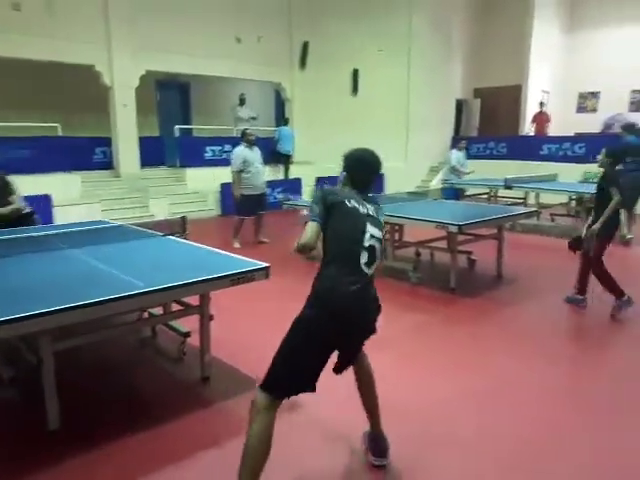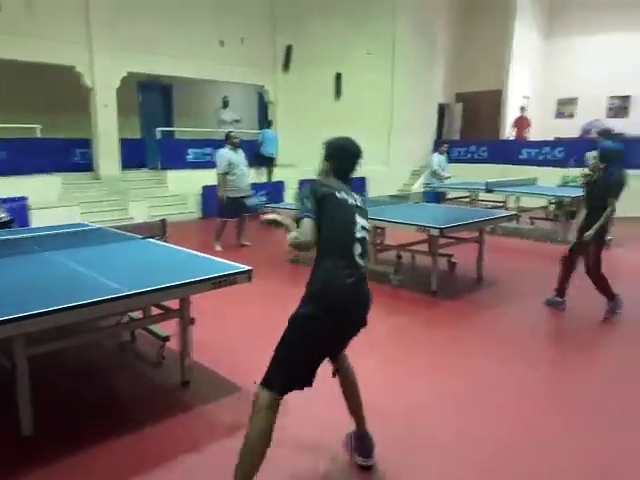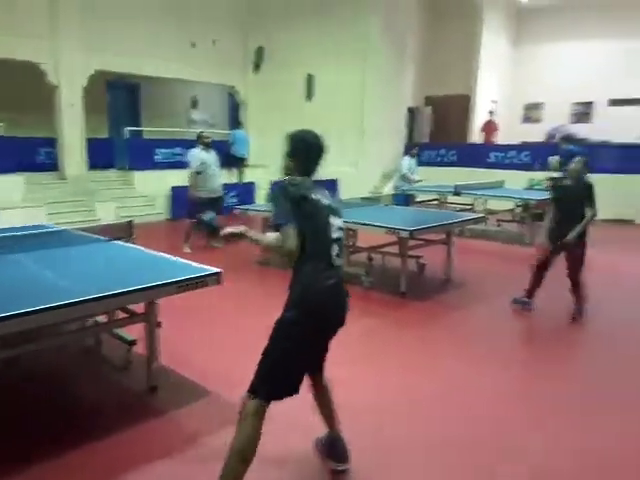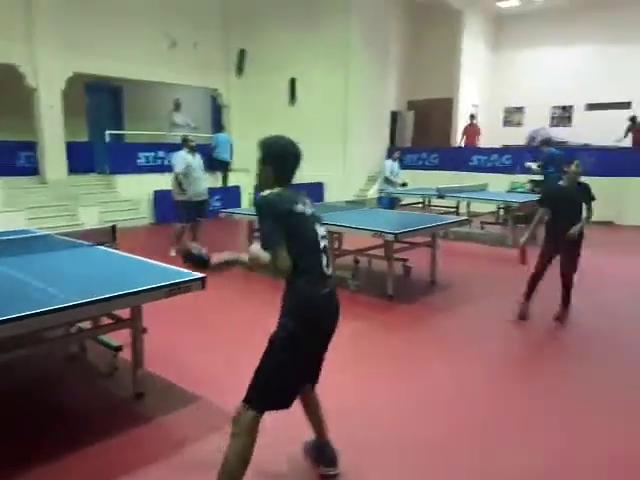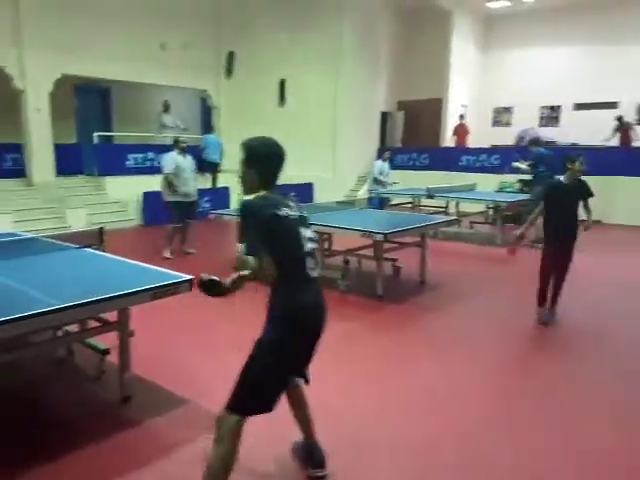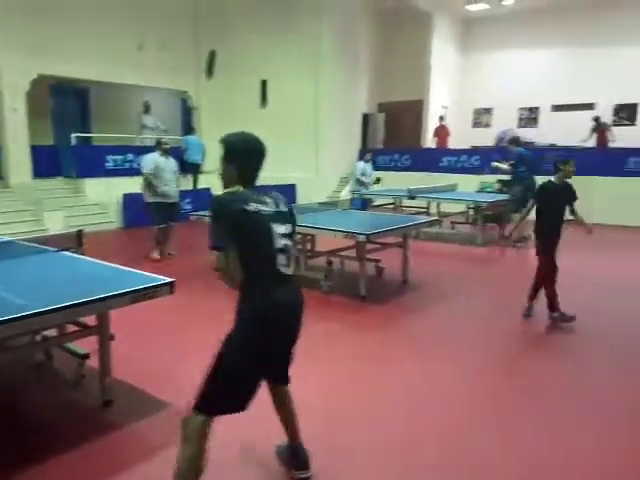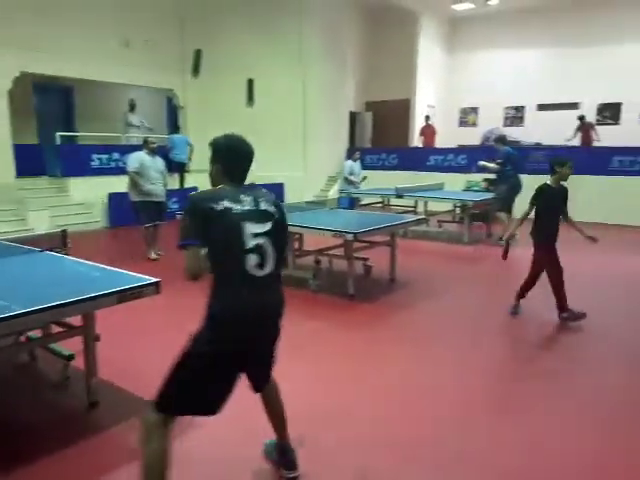
dt=0.1s
person 1, frame 1
left shoulder: (330, 194)
right shoulder: (374, 210)
left elbow: (306, 244)
left wrist: (301, 239)
left hip: (328, 303)
right hip: (365, 304)
left knee: (264, 403)
right knee: (354, 354)
right ankle: (377, 440)
person 1, frame 2
left shoulder: (318, 187)
right shoulder: (357, 201)
left elbow: (303, 240)
left wrist: (291, 232)
right wrist: (287, 221)
left hip: (325, 296)
right hip: (358, 297)
left knee: (266, 398)
right knee: (336, 354)
right ankle: (362, 441)
person 1, frame 3
left shoulder: (288, 188)
right shoulder: (324, 197)
left elbow: (290, 246)
left wrist: (267, 239)
right wrist: (249, 233)
left hip: (309, 300)
right hip: (334, 298)
left knee: (254, 405)
right knee: (308, 364)
right ankle: (335, 445)
person 1, frame 4
left shoulder: (269, 201)
right shoulder: (304, 204)
left elbow: (283, 265)
left wrist: (257, 255)
left hip: (303, 311)
right hip: (327, 306)
left knee: (247, 415)
right knee: (300, 373)
right ankle: (323, 449)
person 1, frame 5
left shoulder: (254, 207)
right shoulder: (293, 207)
left elbow: (269, 275)
left wrist: (248, 263)
right wrist: (244, 276)
left hip: (289, 315)
right hip: (313, 310)
left knee: (230, 420)
right knee: (289, 375)
right ankle: (312, 452)
person 1, frame 6
left shoulder: (225, 202)
right shoulder: (279, 203)
left elbow: (234, 275)
left wrist: (225, 264)
left hip: (259, 314)
right hip: (290, 308)
left knee: (197, 421)
right knee: (274, 376)
person 1, frame 7
left shoulder: (201, 201)
right shoulder: (270, 202)
left elbow: (194, 270)
left hip: (227, 318)
right hip: (268, 312)
left knee: (156, 420)
right knee: (262, 372)
person 2, frame 1
left shoulder: (608, 177)
right shoulder: (606, 178)
left elbow: (617, 198)
left wrist: (599, 222)
right wrist: (589, 224)
left hip: (606, 227)
right hip: (600, 225)
left knee: (594, 262)
right knee: (586, 258)
left ankle: (622, 298)
right ankle: (580, 295)
person 2, frame 2
left shoulder: (607, 181)
right shoulder: (590, 182)
left elbow: (611, 208)
left wrist: (594, 230)
right wrist: (577, 229)
left hip: (596, 232)
right hip: (585, 230)
left knee: (593, 269)
right knee: (568, 260)
left ankle: (613, 300)
right ankle: (559, 297)
person 2, frame 3
left shoulder: (585, 187)
right shoulder: (558, 187)
left elbow: (592, 212)
right elbow: (553, 213)
left wrist: (576, 231)
right wrist: (547, 237)
left hip: (576, 237)
right hip: (556, 235)
left knee: (574, 274)
right knee: (541, 265)
left ankle: (579, 305)
right ankle: (528, 298)
person 2, frame 4
left shoulder: (583, 188)
right shoulder: (552, 190)
left elbow: (589, 211)
right elbow: (541, 214)
left wrist: (580, 225)
right wrist: (528, 235)
left hip: (572, 239)
right hip: (552, 237)
left knee: (567, 276)
right knee: (538, 271)
left ankle: (564, 308)
right ankle: (526, 302)
person 2, frame 5
left shoulder: (581, 186)
right shoulder: (553, 186)
left elbow: (586, 206)
right elbow: (539, 210)
left wrist: (589, 218)
right wrist: (524, 229)
left hip: (569, 237)
right hip: (552, 235)
left knee: (561, 272)
right knee: (546, 270)
left ankle: (551, 307)
right ankle: (542, 308)
person 2, frame 6
left shoulder: (568, 188)
right shoulder: (545, 187)
left elbow: (572, 211)
right elbow: (529, 209)
left wrist: (584, 224)
right wrist: (513, 228)
left hip: (555, 235)
right hip: (543, 235)
left knee: (544, 272)
right knee: (548, 271)
left ankle: (530, 303)
right ankle: (554, 311)
person 2, frame 7
left shoulder: (563, 191)
right shoulder: (543, 190)
left elbow: (565, 216)
right elbow: (527, 212)
left wrist: (583, 233)
right wrist: (512, 231)
left hip: (550, 237)
right hip: (542, 238)
left knee: (535, 273)
right knee: (555, 271)
left ankle: (517, 300)
right ankle: (564, 311)
